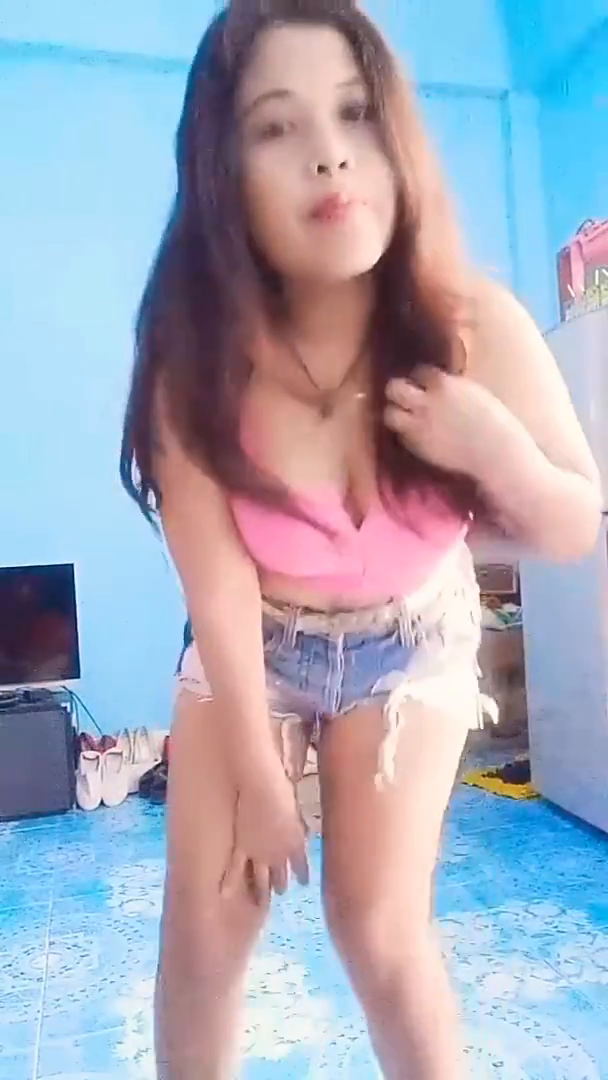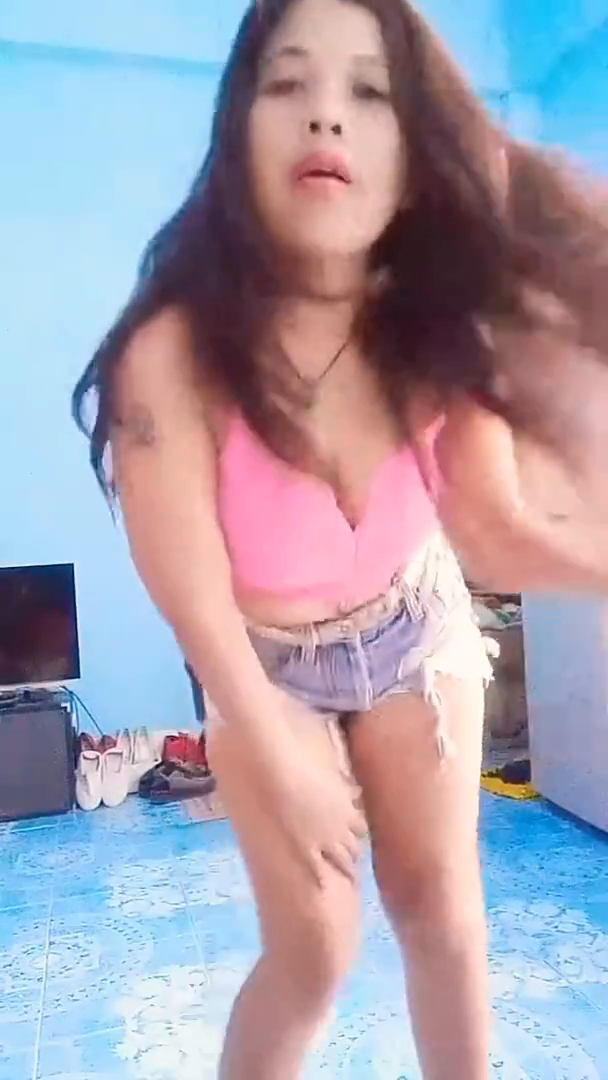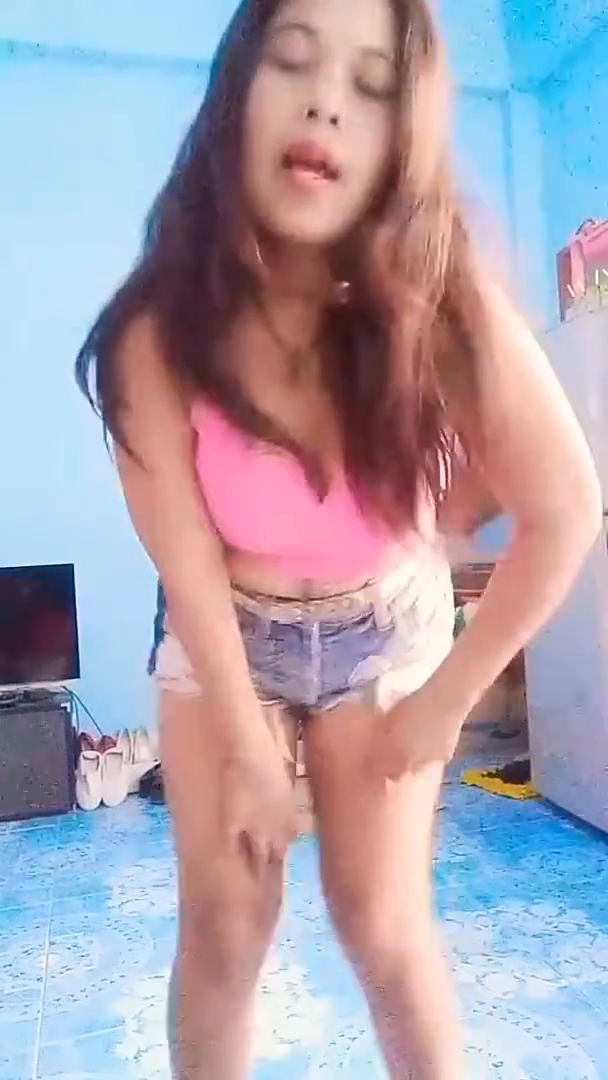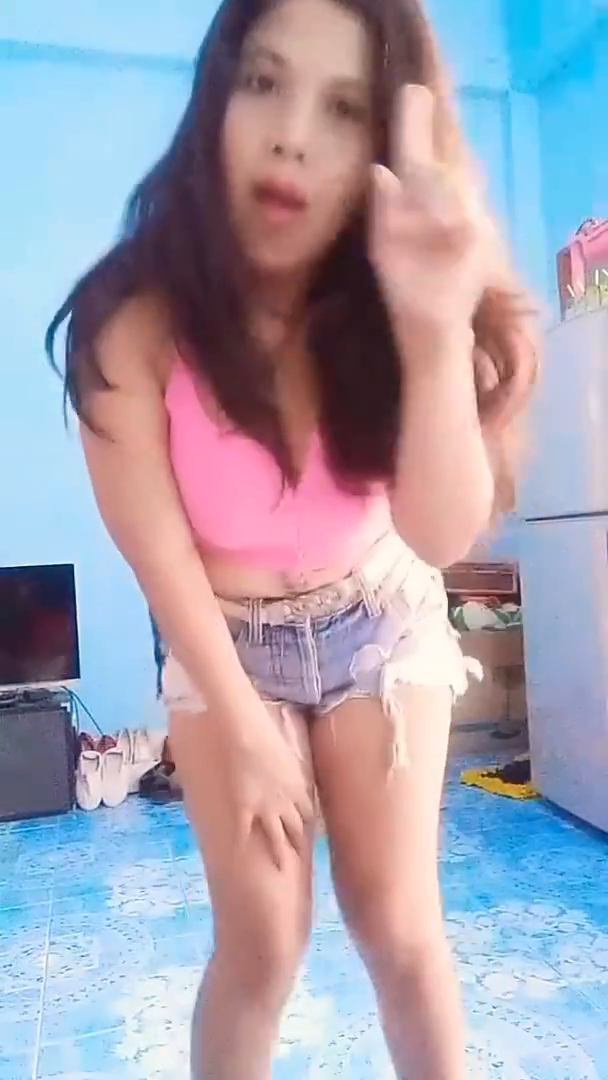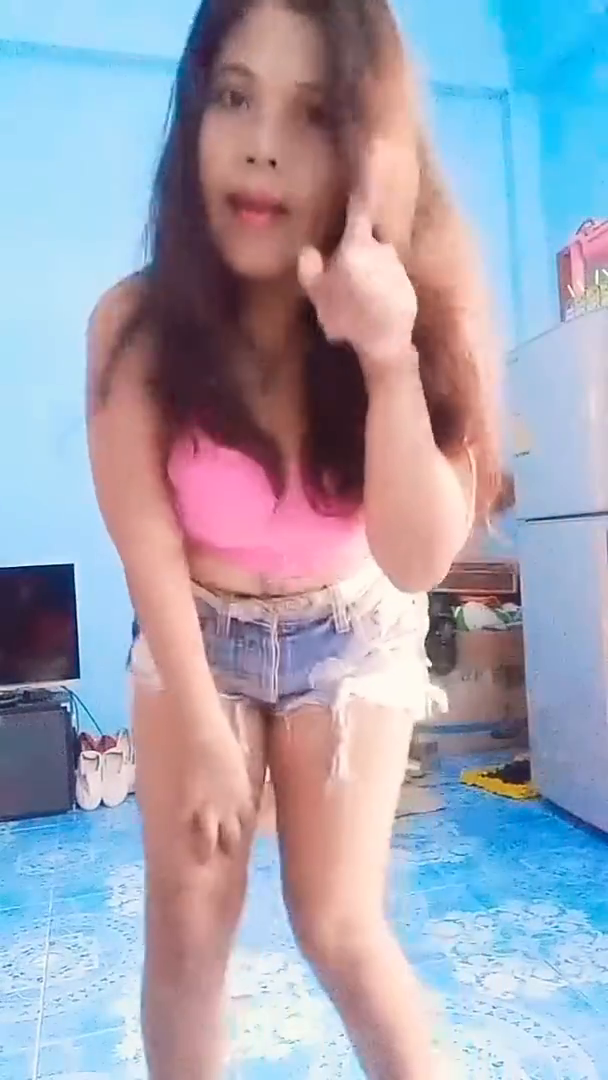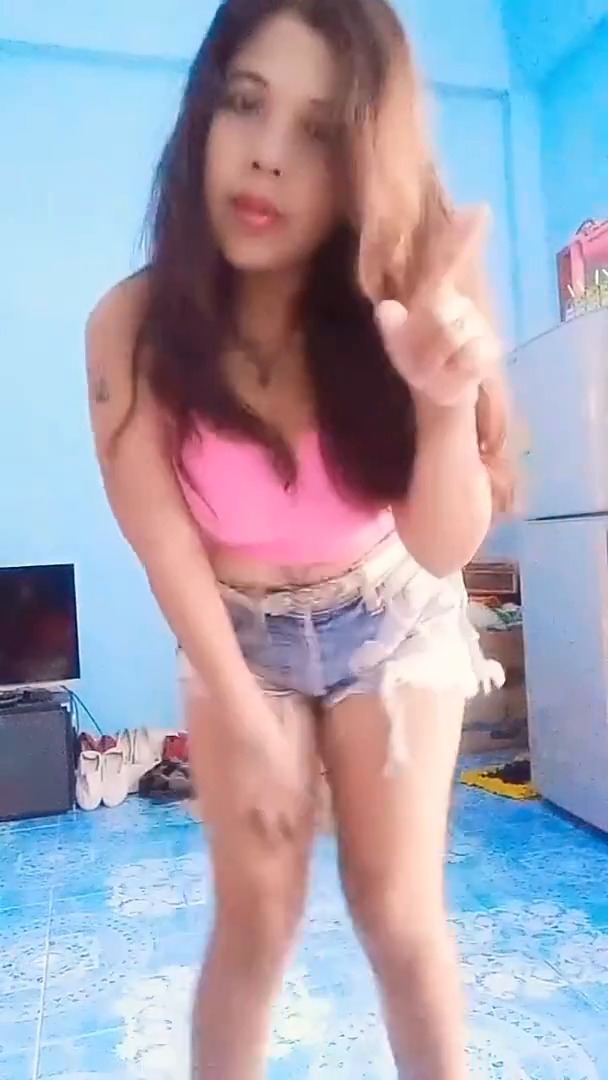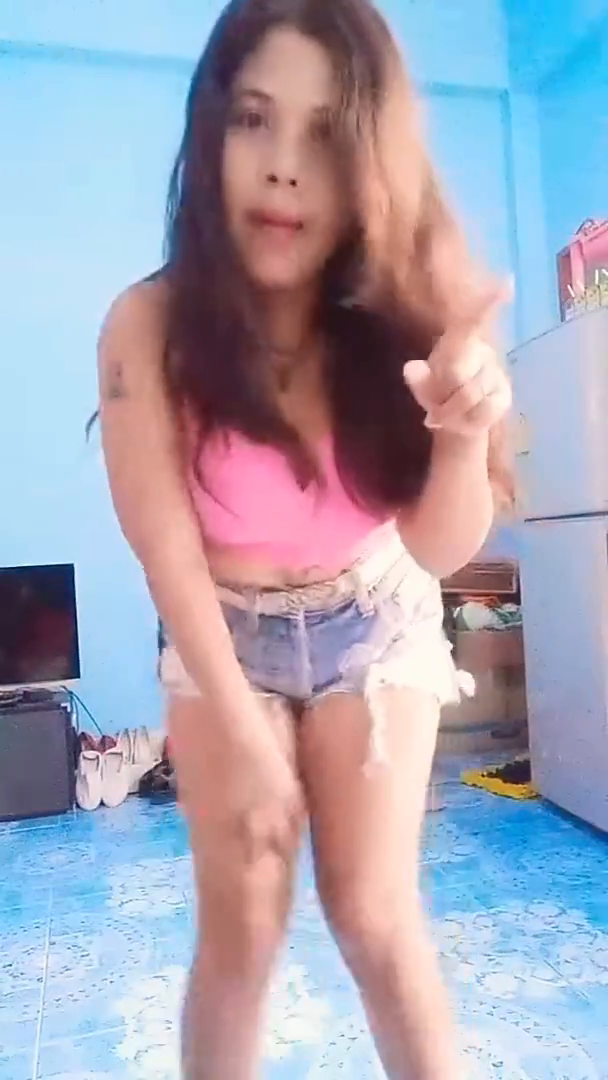
dt=0.4s
person 1, frame 1
left shoulder: (473, 330)
right shoulder: (197, 372)
right elbow: (221, 596)
left wrist: (502, 456)
right wrist: (257, 776)
left hip: (412, 648)
right hip: (254, 651)
left knee: (377, 931)
right knee: (204, 928)
person 1, frame 2
left shoulder: (445, 335)
right shoulder: (170, 356)
left elbow: (486, 523)
right elbow: (196, 604)
right wrist: (286, 776)
left hip: (413, 633)
right hip: (260, 664)
left knee: (444, 912)
right knee: (316, 944)
person 1, frame 3
left shoulder: (443, 308)
right shoulder: (161, 327)
right elbow: (187, 563)
left wrist: (444, 701)
right wrist: (245, 748)
left hip: (385, 635)
right hip: (224, 639)
left knee: (383, 932)
right knee: (223, 929)
person 1, frame 4
left shoulder: (394, 292)
right shoulder: (134, 316)
left elbow: (445, 533)
right elbow: (159, 551)
left wrist: (435, 322)
right wrist: (244, 734)
left hip: (380, 628)
right hip: (220, 645)
left knee: (397, 924)
right knee: (264, 936)
person 1, frame 5
left shoulder: (405, 305)
right shoulder: (136, 324)
left elbow: (417, 561)
right elbow: (150, 552)
left wrist: (391, 365)
right wrist: (202, 732)
left hip: (351, 641)
right hip: (194, 638)
left knee: (339, 929)
right knee: (188, 923)
person 1, frame 6
left shoulder: (390, 313)
right shoulder: (133, 326)
left elbow: (444, 549)
right elbow: (170, 552)
left wrist: (449, 404)
right wrist: (251, 725)
left hip: (392, 629)
right hip: (238, 639)
left knee: (402, 918)
right knee: (256, 923)
person 1, frame 7
left shoulder: (402, 321)
right shoulder: (152, 323)
left elbow: (441, 549)
right elbow: (171, 551)
left wrist: (469, 433)
right wrist: (241, 732)
left hip: (373, 628)
right hip: (225, 635)
left knee: (374, 917)
right knee: (241, 925)
